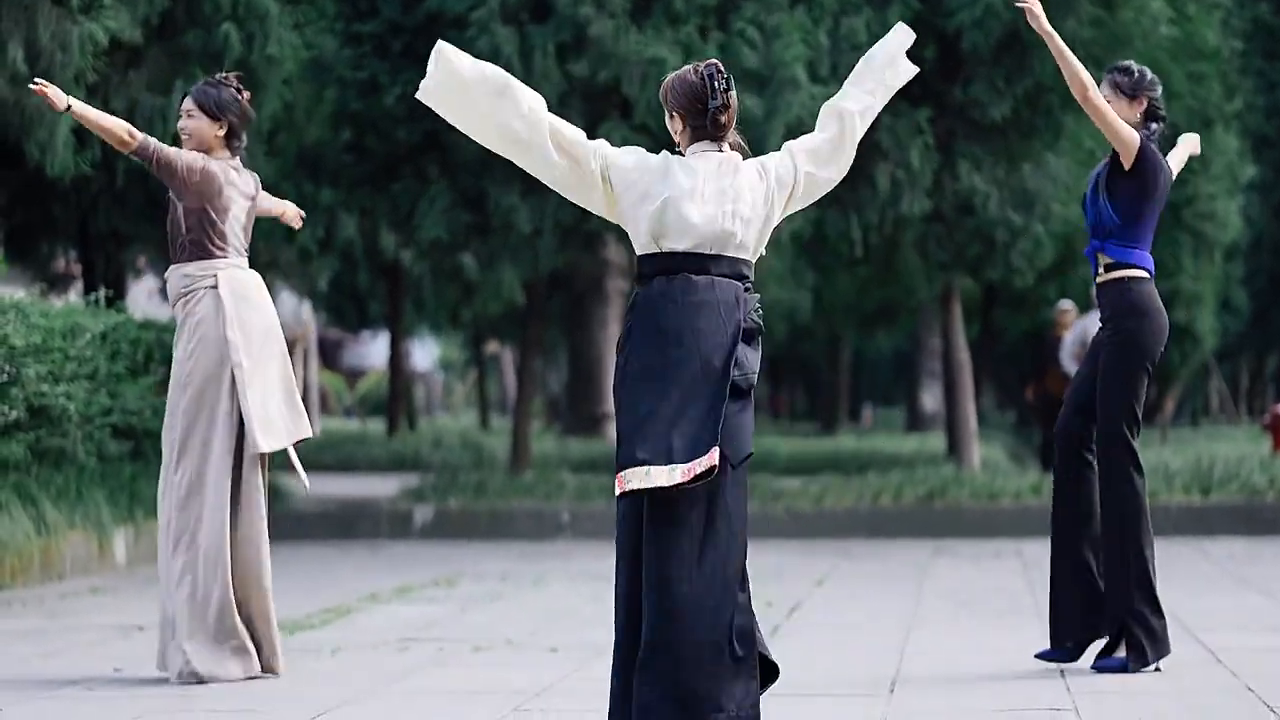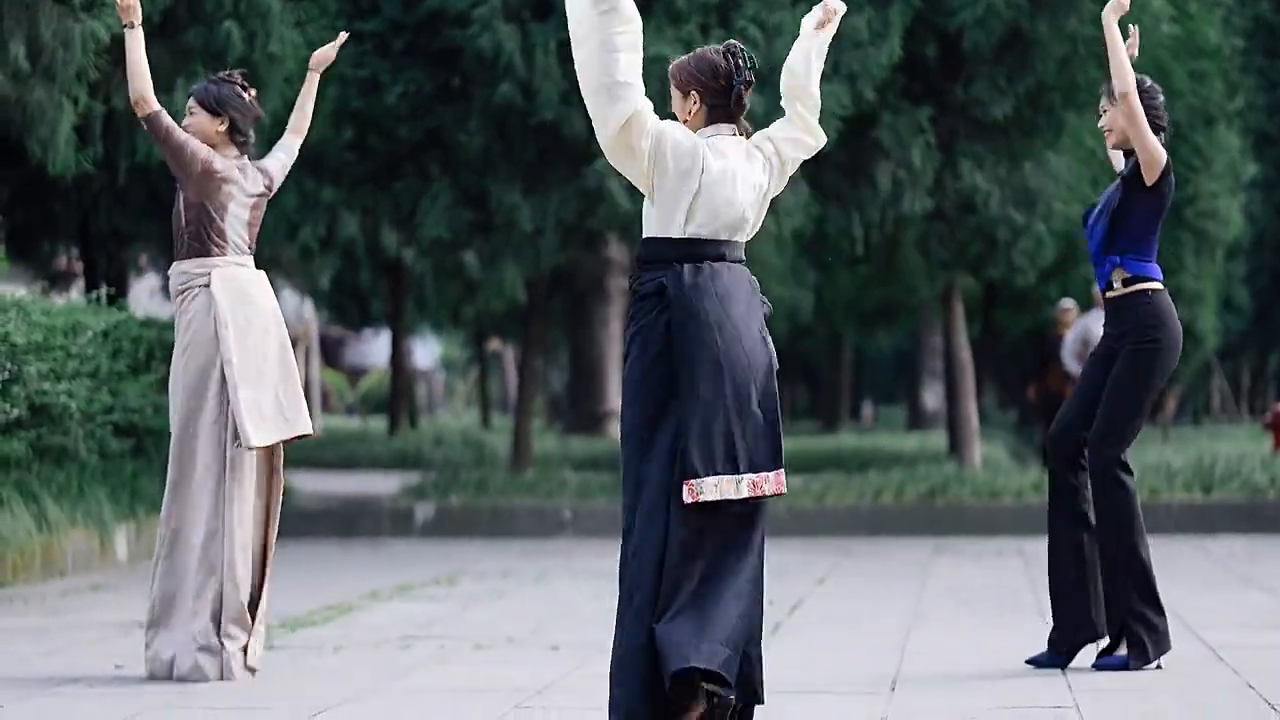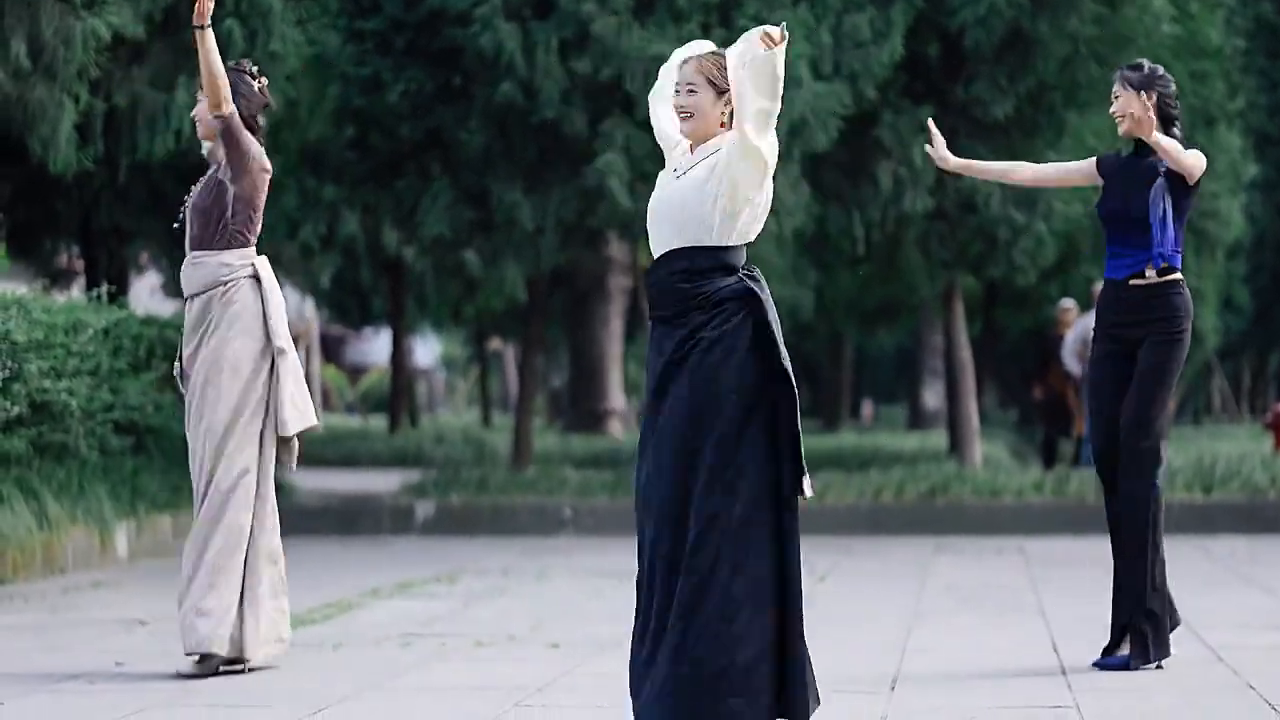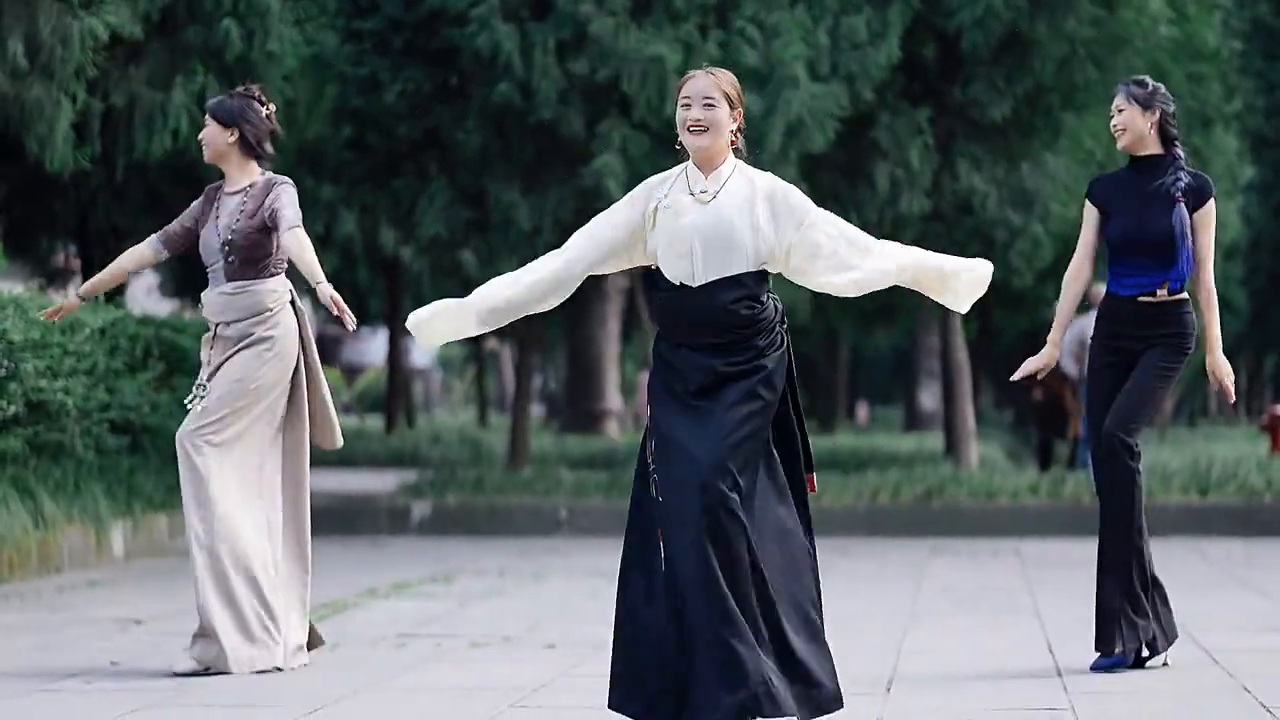
dt=0.3s
person 1, frame 1
left shoulder: (649, 174)
right shoulder: (767, 177)
left elbow: (551, 140)
right elbow: (835, 135)
left wrist: (457, 74)
right wrist: (888, 57)
left hip: (664, 337)
right hip: (730, 338)
left knee: (661, 511)
right knee: (708, 509)
person 1, frame 2
left shoulder: (676, 150)
right shoulder: (762, 157)
left elbow: (615, 94)
right elbow: (802, 109)
left hip: (678, 321)
right hip: (736, 320)
left knee: (671, 499)
right knee: (721, 502)
person 1, frame 3
left shoulder: (741, 160)
right shoulder: (682, 158)
left elbow: (756, 124)
right elbow: (669, 109)
left wrist: (761, 54)
right wrist: (684, 65)
left hip: (720, 338)
right hip: (685, 341)
left knee: (706, 501)
right knee: (677, 498)
person 1, frame 4
left shoulder: (764, 193)
right shoulder: (654, 195)
left elbow: (843, 249)
right elbow: (574, 258)
left wrist: (929, 267)
right wrist: (475, 307)
left hip: (745, 366)
right hip: (680, 368)
left knee: (715, 498)
right knee: (683, 513)
person 2, frame 1
left shoulder: (203, 173)
right shoulder: (245, 182)
left elbow: (131, 139)
left wrist: (68, 103)
right wrist: (280, 208)
left hip: (213, 321)
right hip: (242, 314)
left knee: (205, 470)
right knee: (224, 473)
left ankle: (212, 646)
right ankle: (242, 640)
person 2, frame 2
left shoulder: (203, 166)
right shoulder: (259, 174)
left elbow: (144, 104)
right elbow: (294, 138)
right wrist: (315, 72)
left hip: (215, 315)
right hip: (249, 313)
left knee: (213, 467)
right knee: (240, 466)
left ankle: (208, 641)
right ankle: (228, 630)
person 2, frame 3
left shoulder: (248, 156)
right shoulder: (230, 157)
left elbow: (226, 112)
right elbow: (217, 128)
right wrist: (216, 87)
left hip: (237, 311)
right hip: (216, 313)
left knee: (228, 458)
right knee: (235, 458)
left ankle: (228, 631)
right ankle: (245, 624)
person 2, frame 4
left shoulder: (278, 191)
right shoulder: (213, 199)
left elbow: (297, 237)
right elbow: (155, 248)
left wrist: (323, 285)
right wrist: (83, 293)
left hip: (267, 336)
right hip: (228, 341)
left knee: (204, 447)
right knee: (253, 481)
left ankle: (241, 637)
right ankle: (272, 631)
person 3, frame 1
left shoulder: (1136, 151)
right shoulder: (1153, 163)
left elbow: (1087, 95)
right elbow: (1174, 163)
right wrist: (1186, 147)
left hip: (1130, 314)
right hip: (1123, 318)
left knee: (1115, 454)
right knee: (1071, 443)
left ankle: (1139, 635)
right ankle: (1084, 617)
person 3, frame 2
left shoulder: (1154, 167)
right shoulder: (1129, 174)
left elbow: (1128, 95)
right elbow: (1117, 142)
right wrist: (1124, 55)
left hip: (1146, 326)
right hip: (1121, 330)
left knee: (1105, 457)
right knee: (1065, 445)
left ankle: (1141, 633)
right ankle: (1080, 622)
person 3, frame 3
left shoulder: (1186, 162)
right shoulder: (1112, 167)
left elbow: (1183, 163)
right elbow: (1034, 175)
left wrist: (1160, 143)
right wrist: (961, 165)
left hip: (1164, 317)
right hip: (1114, 319)
left knee: (1138, 449)
right knee: (1109, 453)
left ankle: (1141, 629)
right ankle: (1150, 615)
person 3, frame 4
left shoulder: (1194, 186)
right shoulder: (1105, 188)
left elbow: (1204, 270)
right elbow: (1080, 266)
left wrist: (1213, 348)
right wrist: (1053, 342)
left hip: (1167, 333)
right hip: (1113, 330)
left knee: (1117, 441)
right knee: (1106, 460)
left ankle: (1128, 626)
right ankle: (1148, 620)
